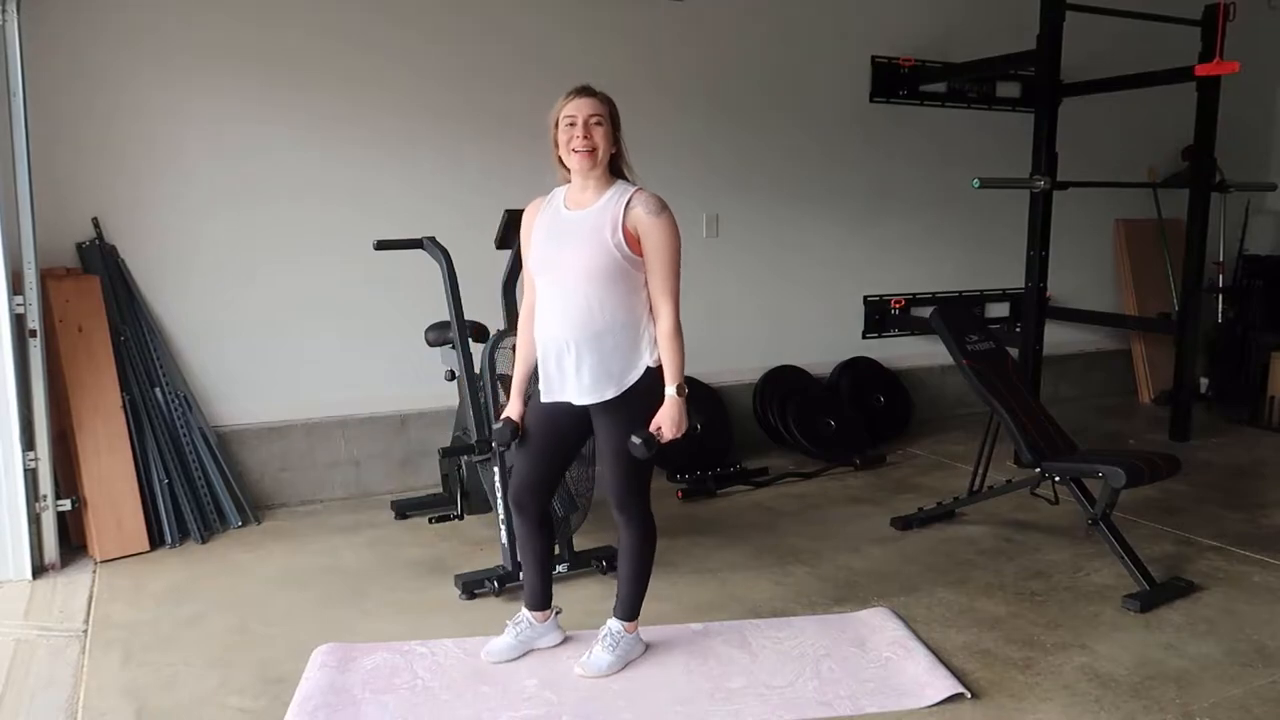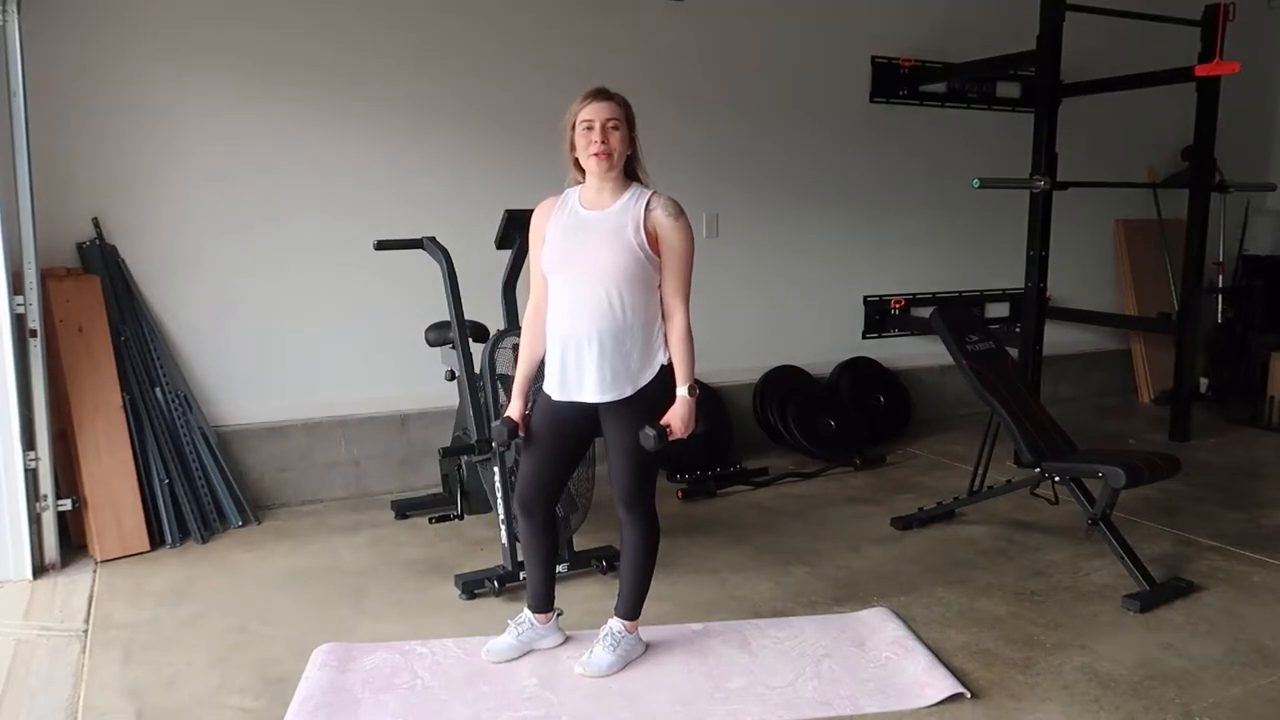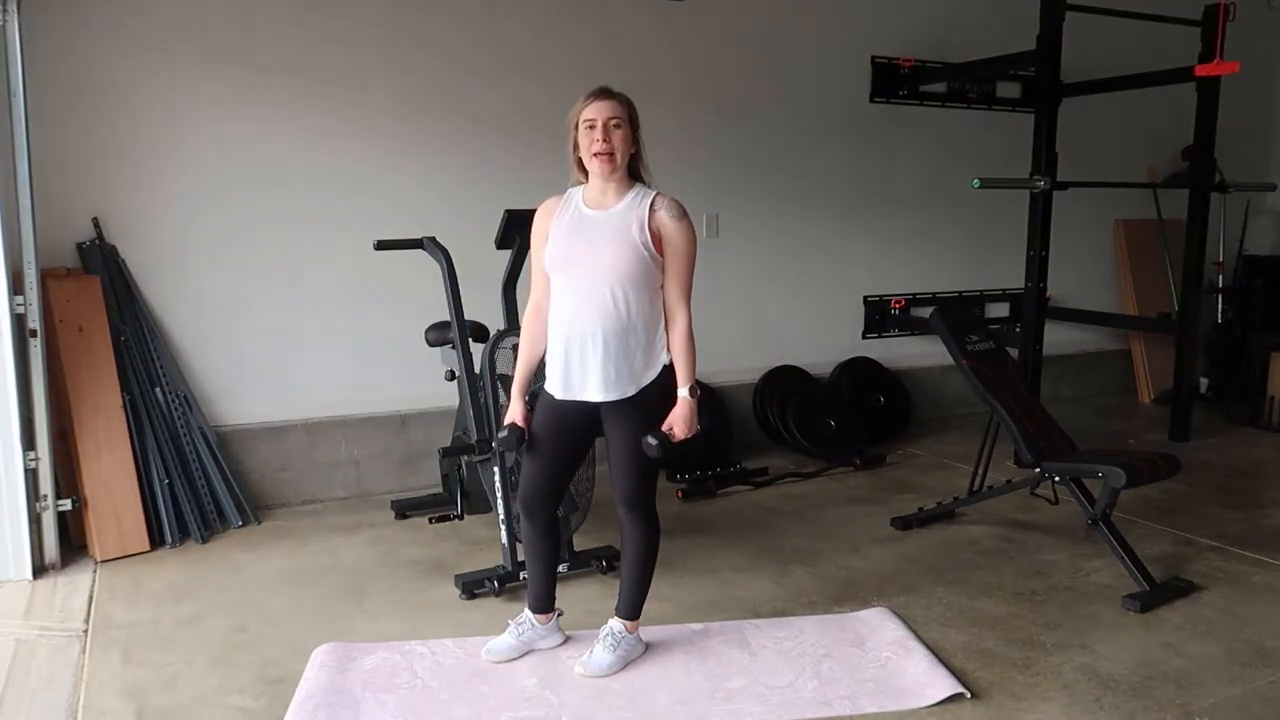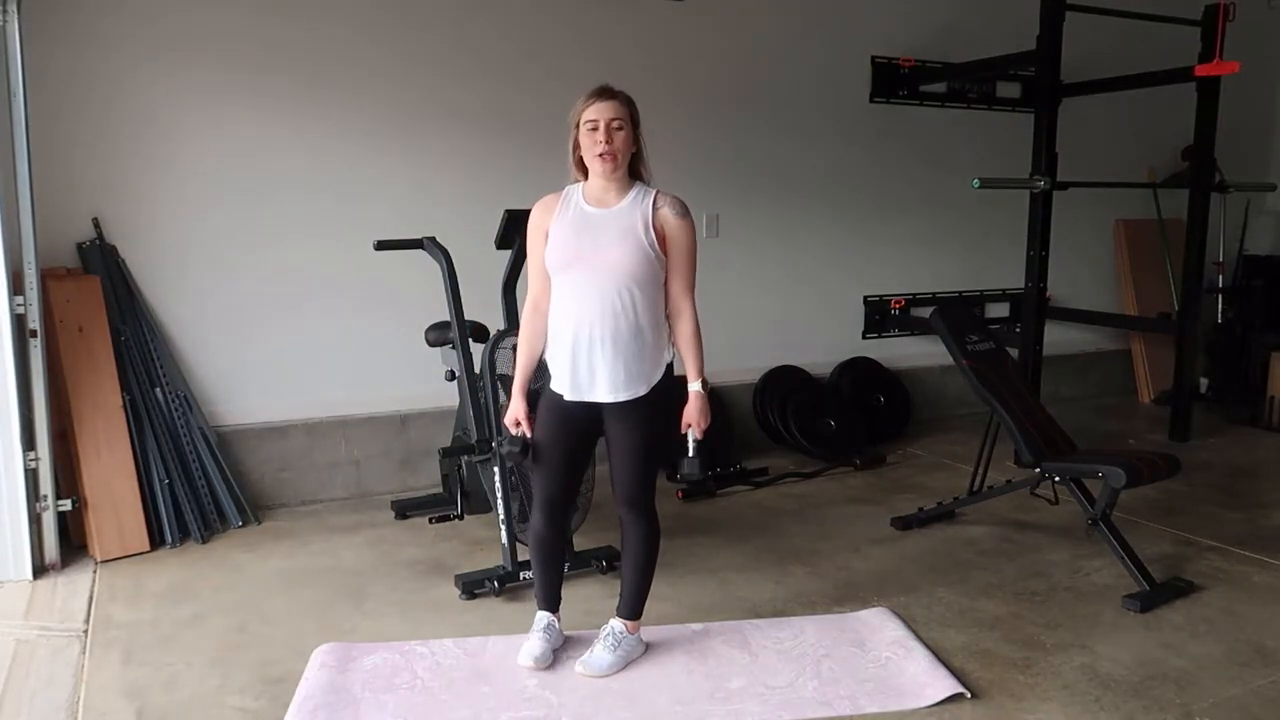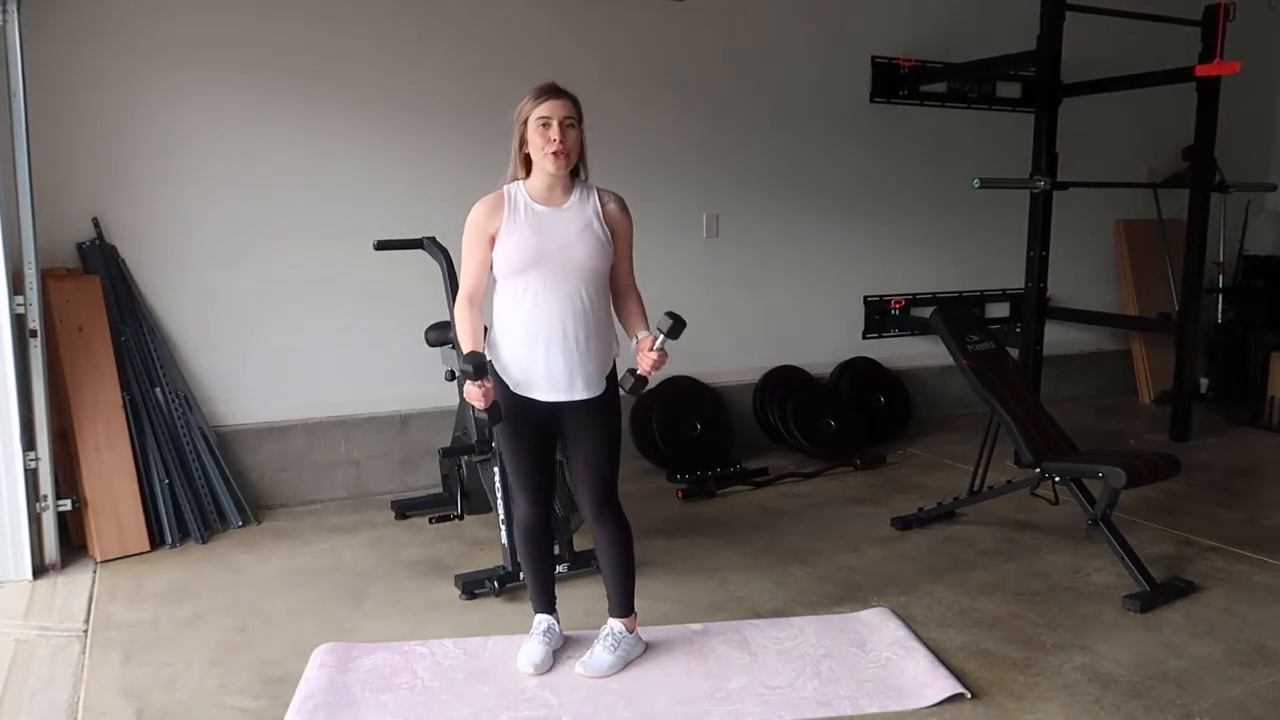
dt=1s
person 1, frame 1
left shoulder: (642, 211)
right shoulder: (537, 213)
left elbow: (666, 311)
right elbow: (530, 309)
left wrist: (673, 393)
right wrist: (517, 393)
left hip: (625, 386)
right hip: (557, 387)
left knee: (627, 505)
right knee: (524, 495)
left ankle: (624, 630)
right ankle: (539, 617)
person 1, frame 2
left shoulder: (658, 214)
right shoulder: (549, 214)
left elbow: (676, 312)
right elbow: (538, 308)
left wrist: (684, 392)
right wrist: (518, 393)
left hip: (635, 388)
right hip: (564, 386)
left knee: (634, 505)
right knee: (529, 497)
left ankle: (625, 629)
right ankle: (541, 619)
person 1, frame 3
left shoulder: (661, 215)
right shoulder: (552, 213)
left elbow: (677, 313)
right elbow: (538, 308)
left wrist: (685, 393)
right wrist: (517, 393)
left hip: (637, 389)
right hip: (565, 387)
left knee: (634, 506)
right knee: (533, 499)
left ankle: (625, 630)
right ankle: (541, 619)
person 1, frame 4
left shoulder: (664, 213)
right shoulder: (550, 212)
left elbow: (682, 307)
right elbow: (537, 306)
left wrist: (696, 388)
right wrist: (519, 391)
left hip: (638, 389)
right hip: (566, 386)
left knee: (634, 505)
right knee: (547, 505)
left ankle: (626, 628)
right ankle: (547, 619)
person 1, frame 5
left shoulder: (608, 209)
right shoulder: (493, 211)
left elbow: (623, 289)
right elbow: (468, 299)
left wrist: (642, 338)
left hip: (591, 385)
right hip: (518, 387)
left knee: (600, 503)
right knee: (530, 504)
left ankle: (624, 627)
right ankle: (545, 621)
